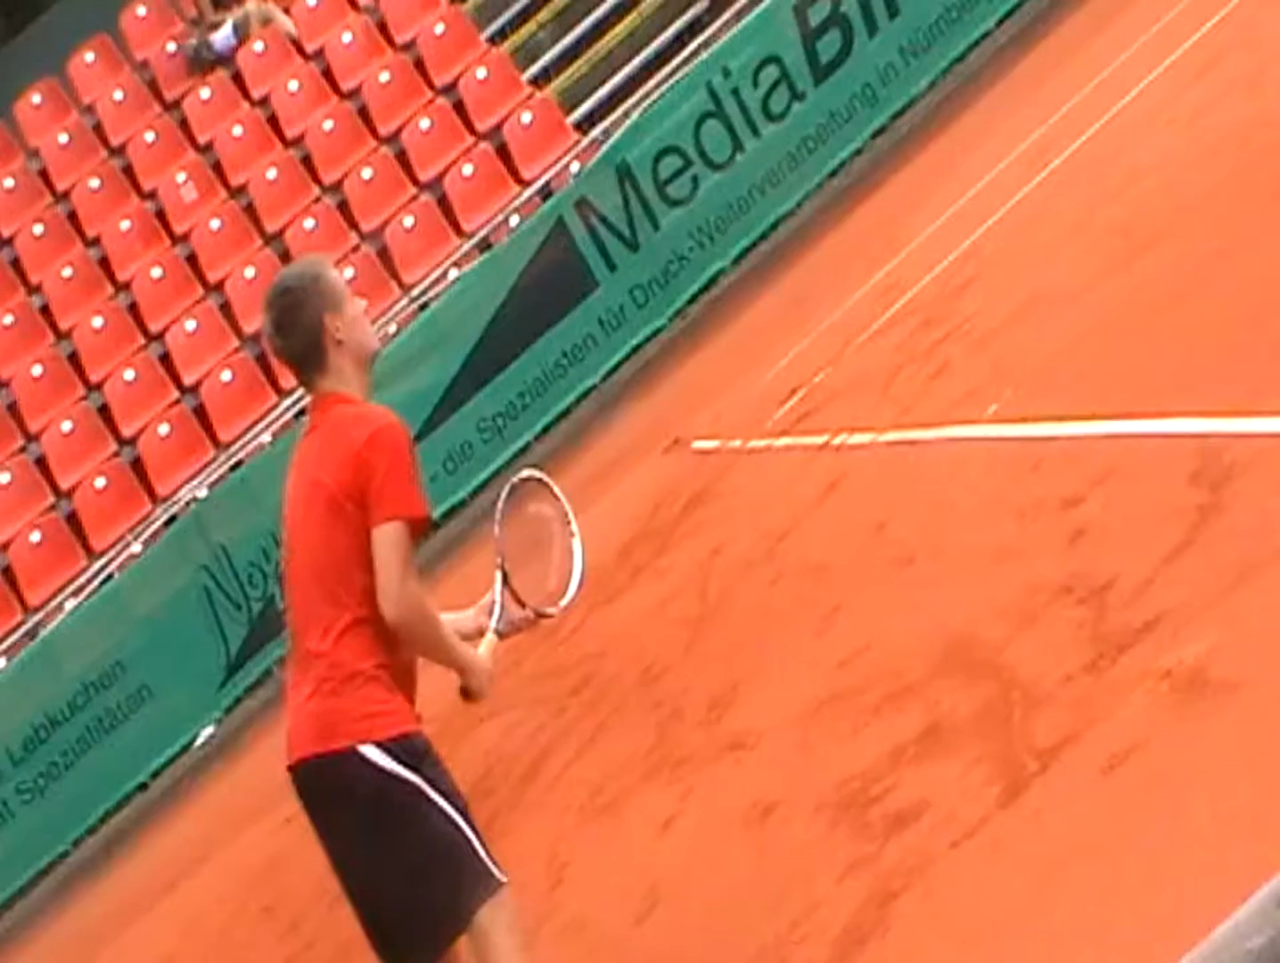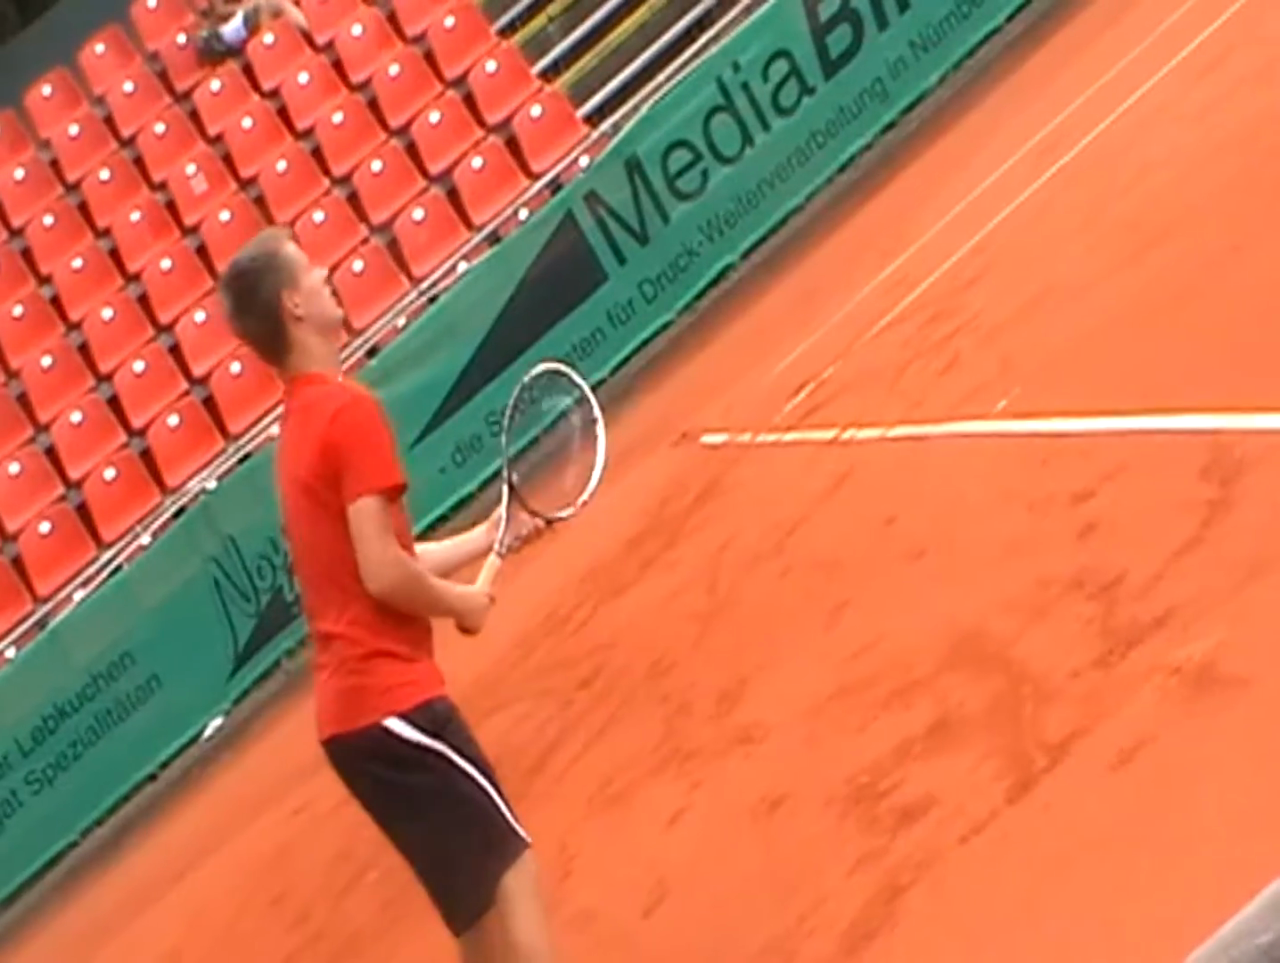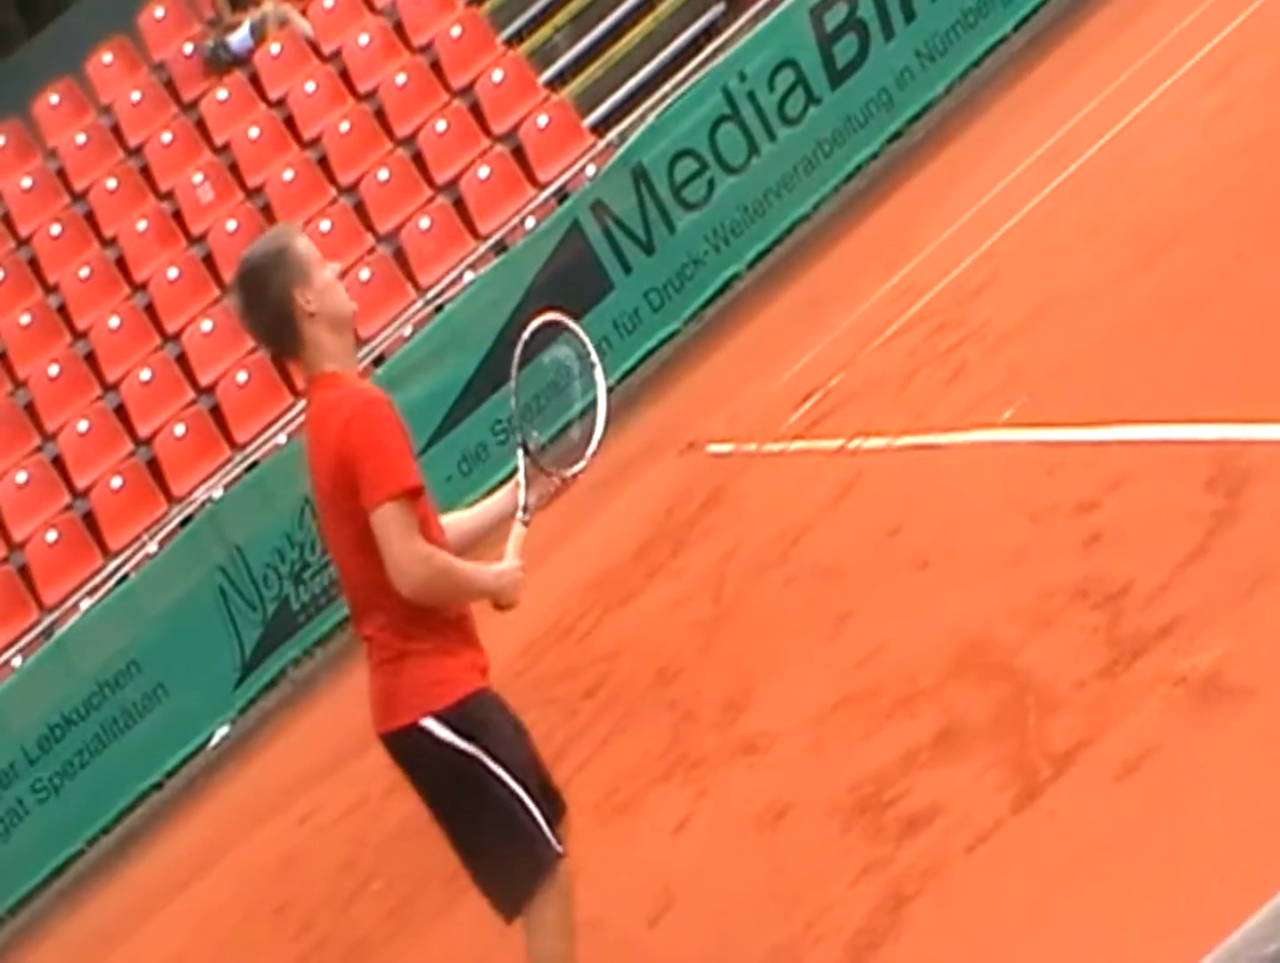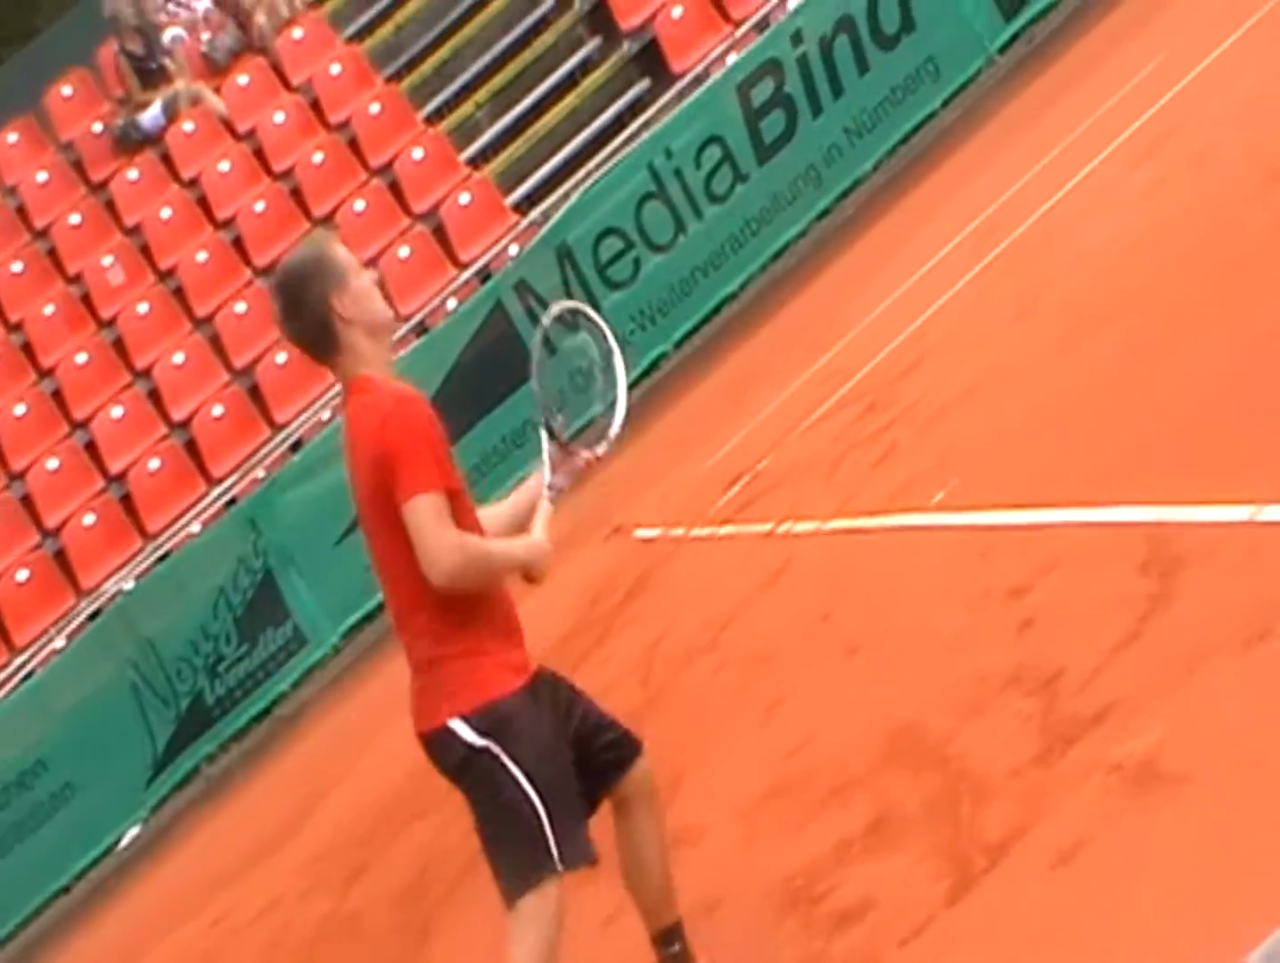
dt=0.5s
person 1, frame 1
left shoulder: (312, 452)
right shoulder: (377, 434)
right elbow: (396, 605)
left wrist: (470, 620)
right wrist: (466, 661)
left hip: (318, 733)
right hip: (365, 730)
person 1, frame 2
left shoulder: (301, 423)
right shoulder: (349, 409)
right elbow: (384, 574)
left wrist: (491, 535)
right wrist: (460, 603)
left hip: (352, 703)
right hip: (391, 698)
left knee: (479, 898)
right knee: (513, 875)
person 1, frame 3
left shoulder: (328, 412)
right shoulder: (363, 409)
right elbow: (409, 569)
left wrist: (518, 495)
right wrist: (491, 581)
left hip: (437, 681)
right hip: (436, 692)
left knee: (544, 841)
right knee: (546, 876)
person 1, frame 4
left shoulder: (371, 413)
right shoulder: (400, 410)
right elbow: (444, 561)
left wrist: (542, 487)
right wrist: (524, 554)
left hip: (493, 677)
right hip: (479, 695)
left knee: (630, 777)
right knee: (540, 892)
